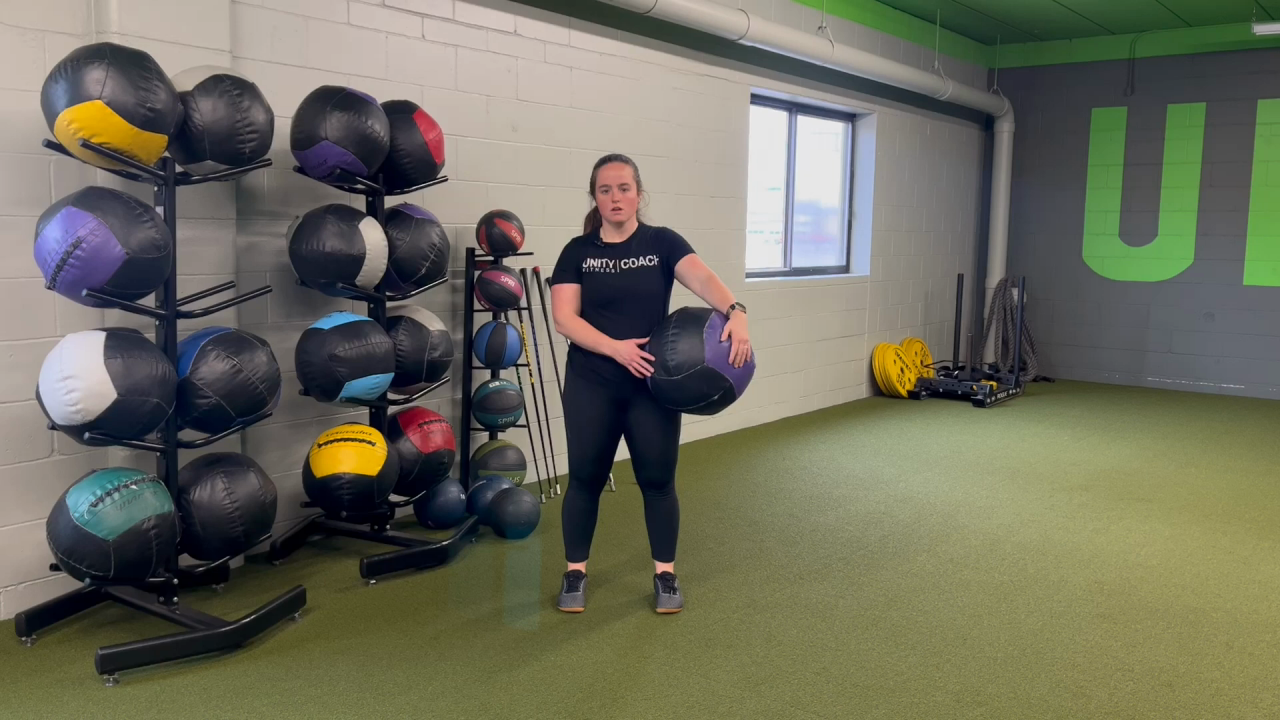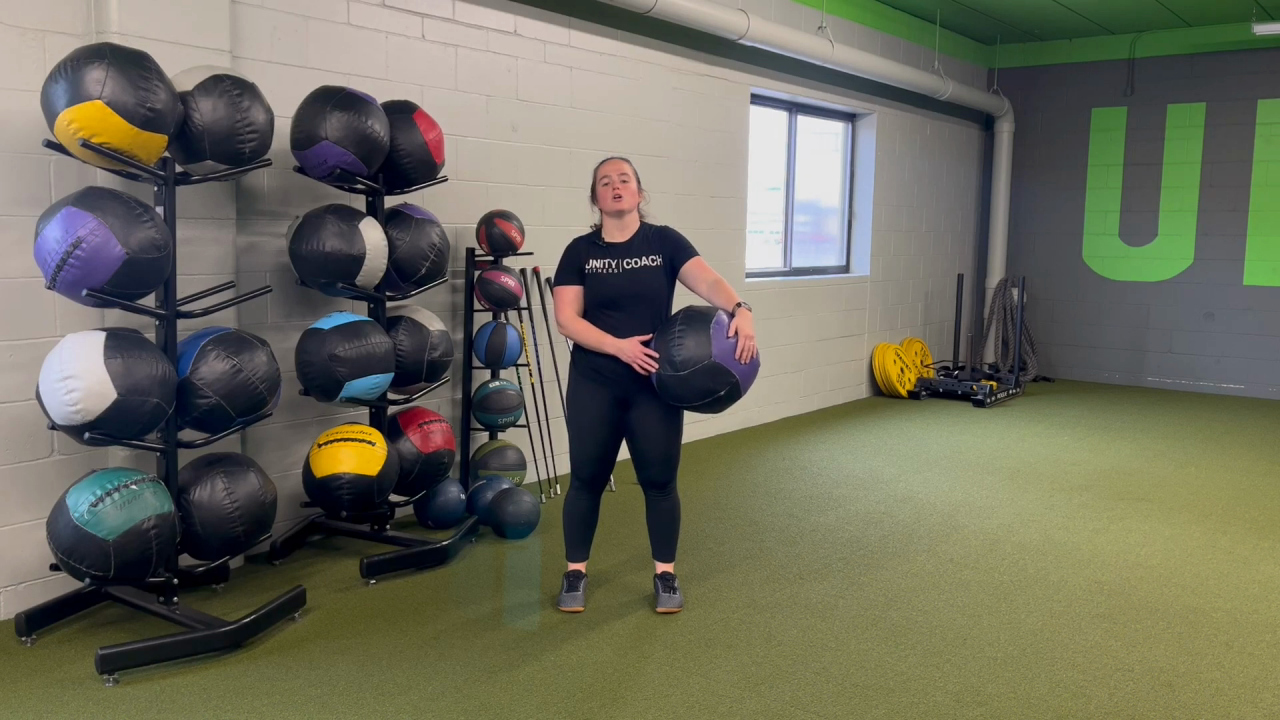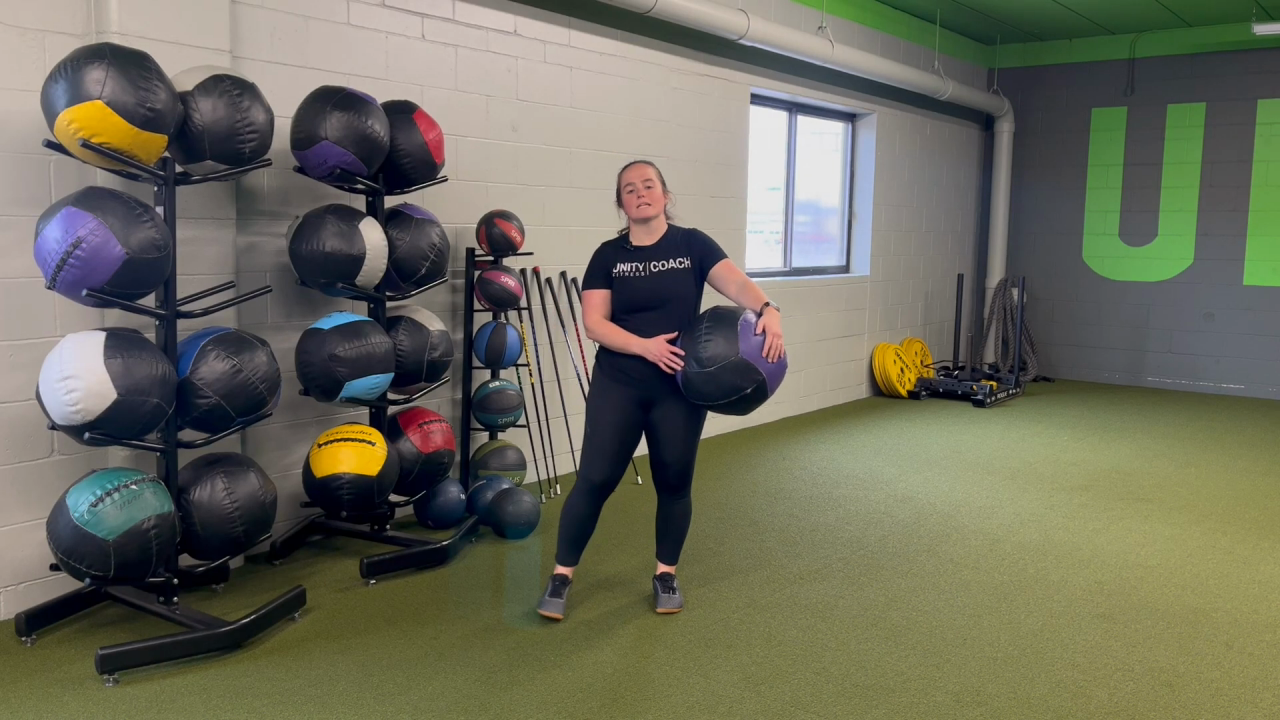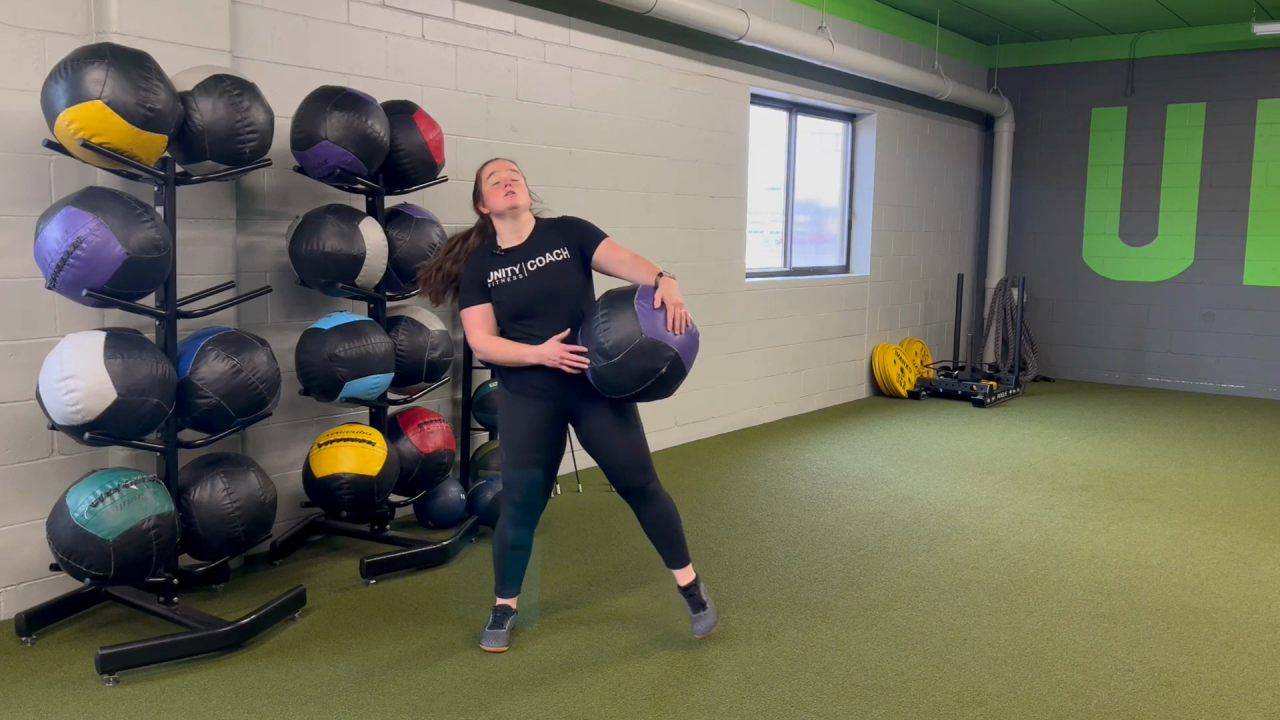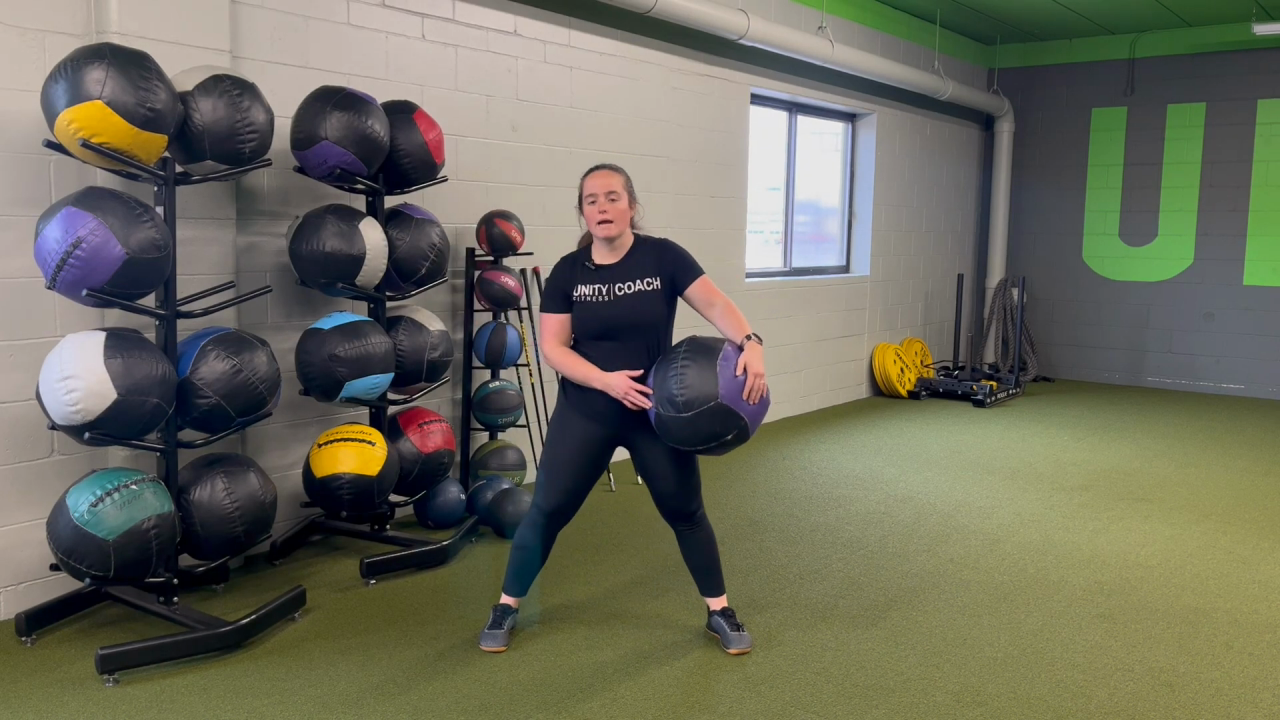
dt=1s
person 1, frame 1
left shoulder: (662, 242)
right shoulder: (578, 252)
left elbow: (701, 278)
right elbow: (565, 319)
left wrist: (735, 312)
right wrist: (616, 347)
left hip: (653, 385)
right hip: (591, 387)
left knee: (658, 480)
right knee: (585, 479)
left ankle: (665, 574)
right ankle: (575, 572)
person 1, frame 2
left shoulder: (664, 241)
right shoulder: (580, 251)
left elbow: (707, 281)
right elbow: (567, 319)
left wrist: (739, 311)
right wrist: (619, 346)
left hip: (656, 384)
right hip: (593, 385)
left knee: (660, 480)
right knee: (587, 479)
left ankle: (665, 574)
right ankle: (575, 572)
person 1, frame 3
left shoulder: (692, 244)
right shoulder: (608, 256)
left elbow: (735, 282)
right elbow: (594, 323)
left wrist: (767, 310)
right wrist: (645, 346)
left hip: (679, 387)
right hip: (617, 385)
left knee: (674, 483)
right knee: (595, 480)
left ankle: (665, 574)
right ankle: (561, 576)
person 1, frame 4
left shoulder: (567, 232)
right shoulder: (478, 266)
left elbow: (622, 260)
right elbow: (481, 341)
left wrist: (663, 281)
right wrist: (540, 353)
left hip: (597, 384)
right hip: (528, 397)
left knee: (639, 484)
right knee: (521, 502)
left ankle: (689, 583)
right ankle: (504, 607)
person 1, frame 5
left shoulder: (663, 257)
right shoulder: (568, 272)
left elbow: (714, 304)
right elbow: (553, 347)
left wrist: (751, 345)
right wrist: (607, 380)
right hip: (584, 413)
left knee: (684, 510)
right knee: (548, 509)
left ankle: (719, 610)
right ankle: (506, 606)
